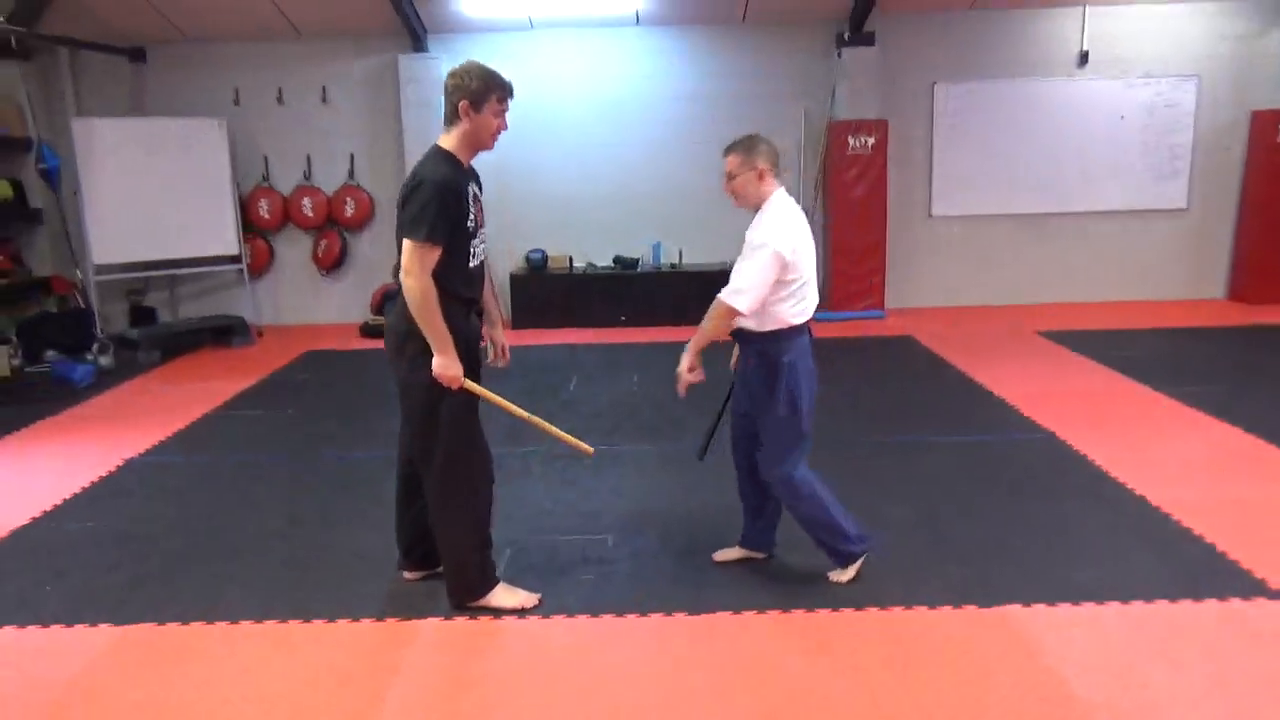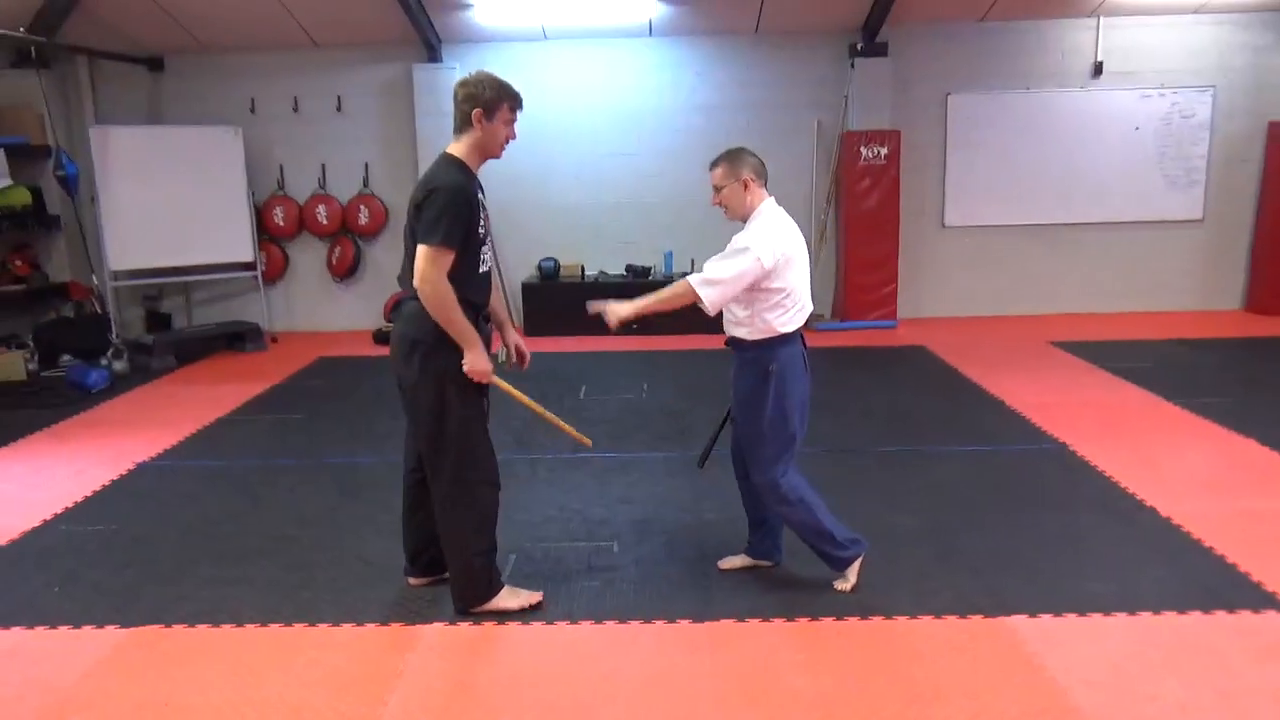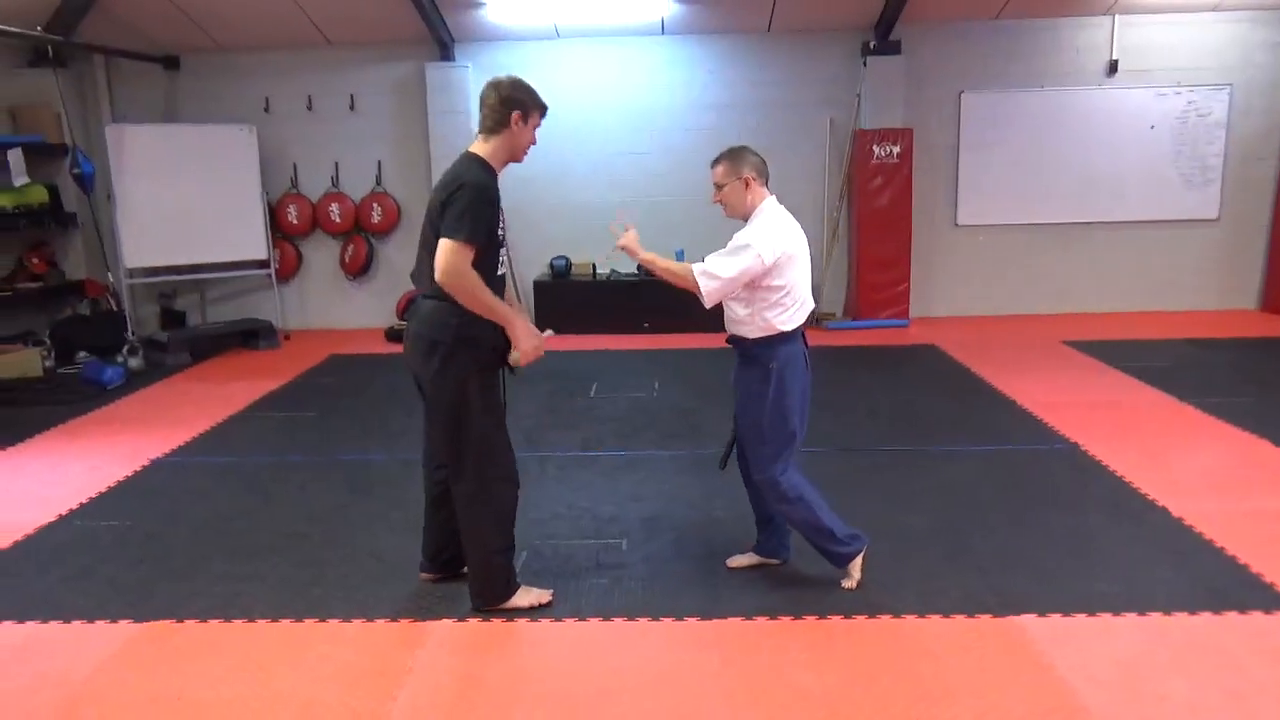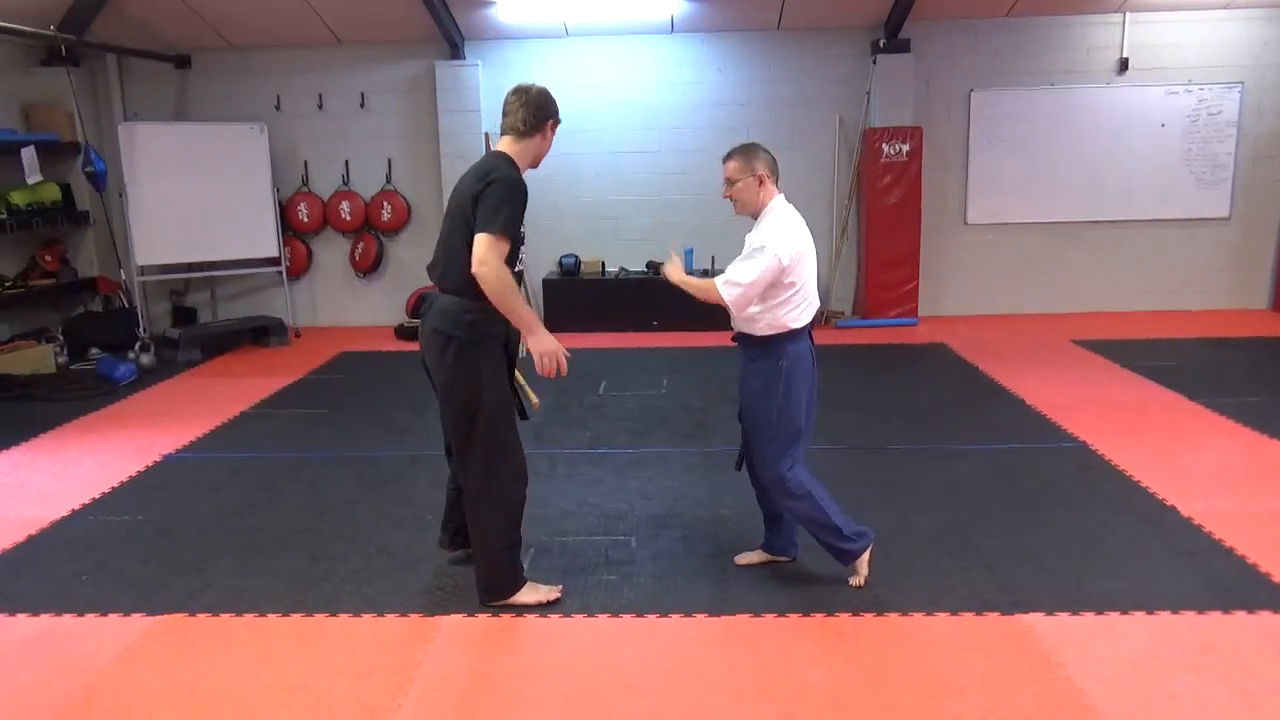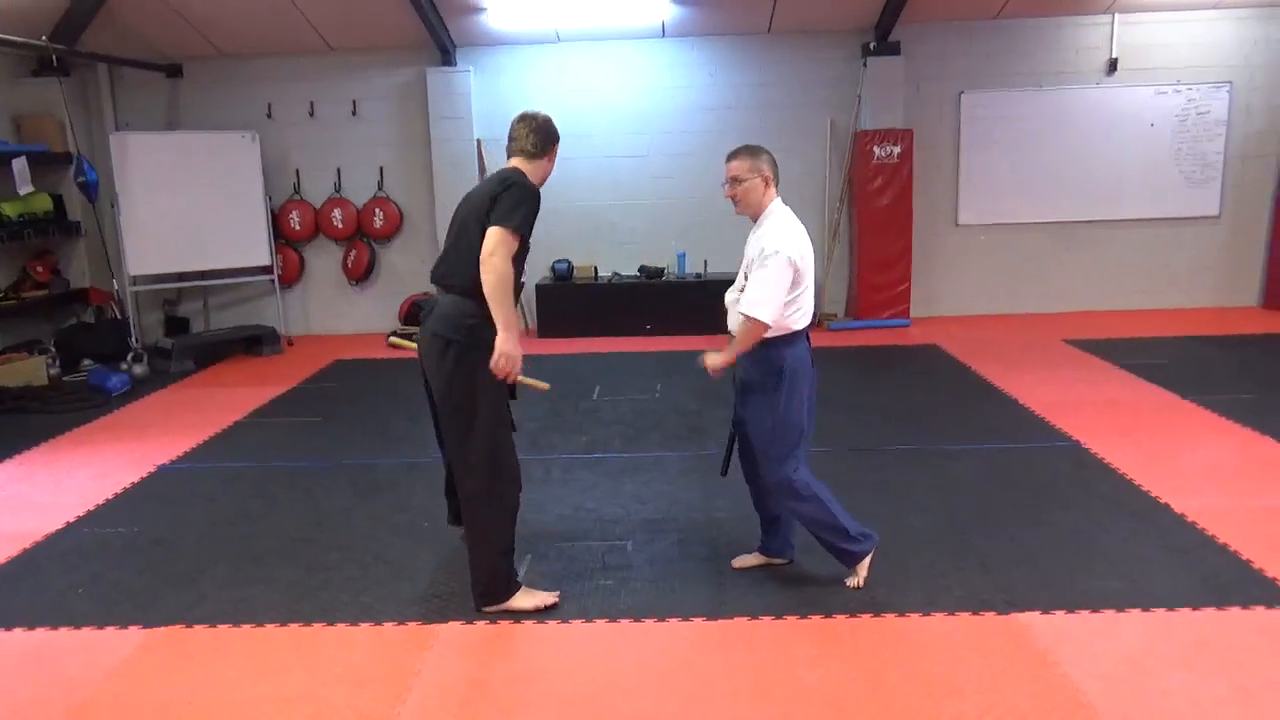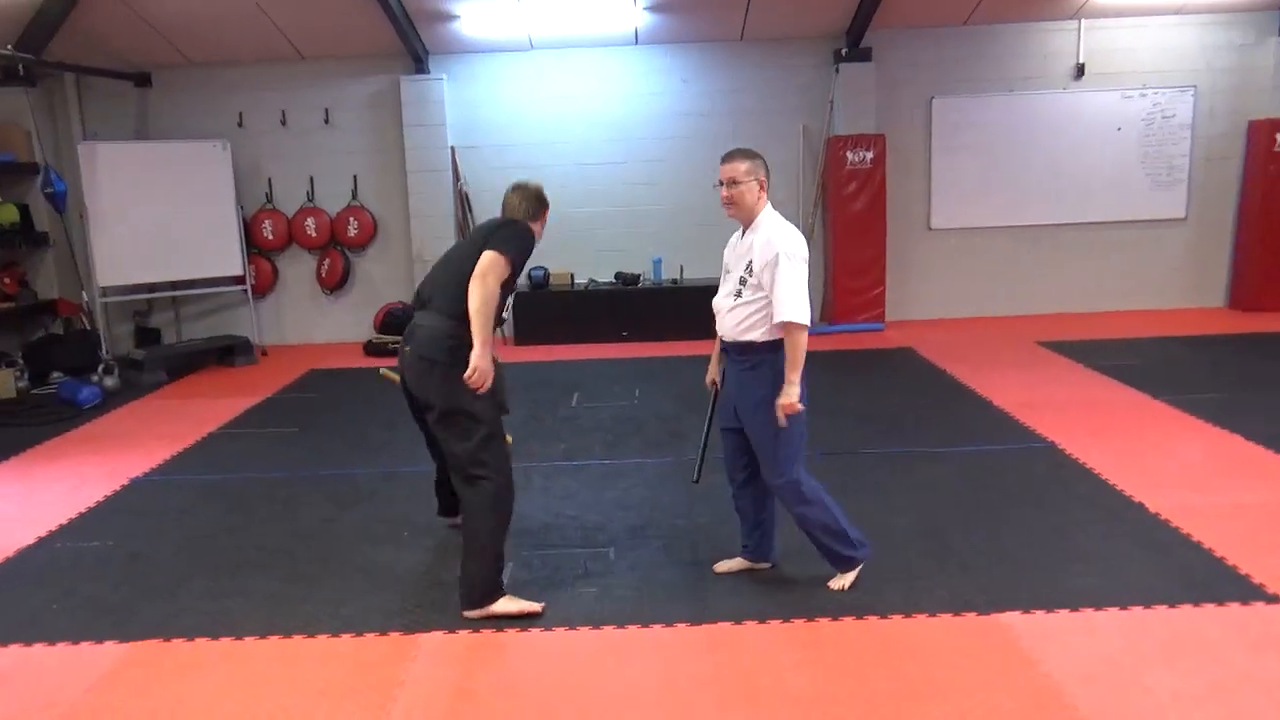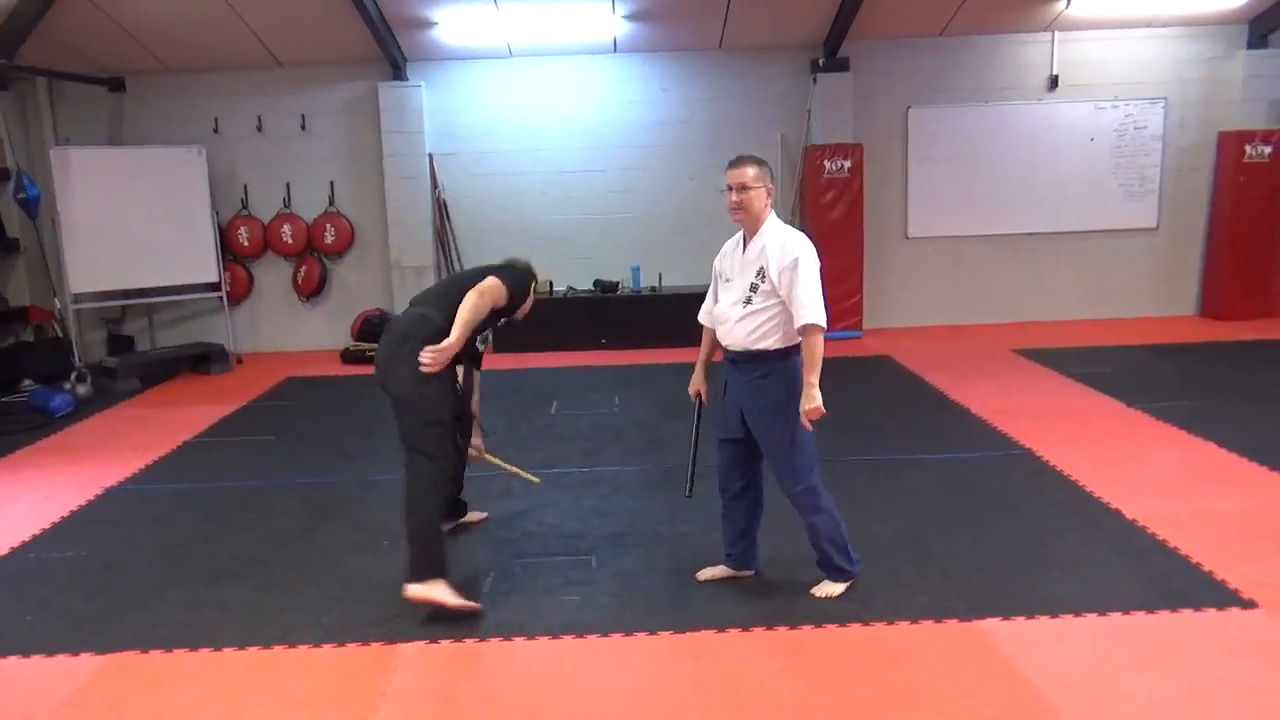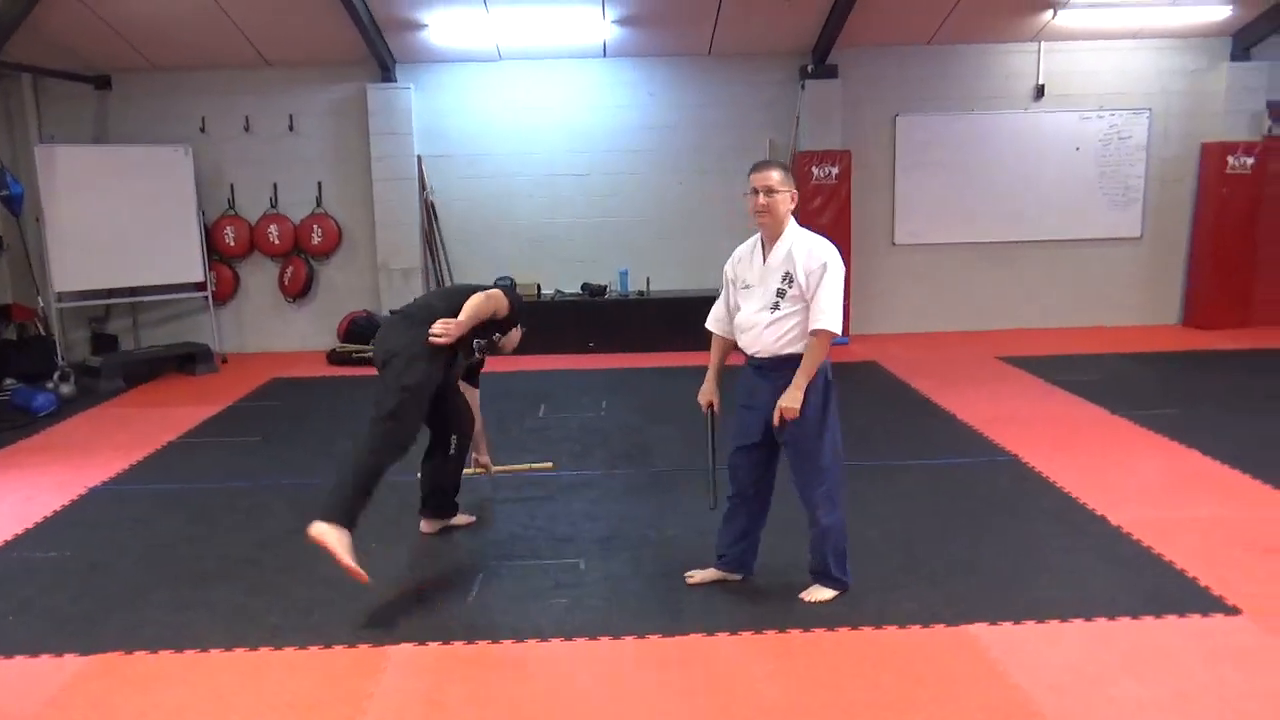
dt=0.2s
person 1, frame 1
left shoulder: (466, 175)
right shoulder: (435, 181)
right elbow: (415, 273)
left wrist: (492, 323)
right wrist: (443, 351)
left hip: (452, 330)
right hip: (429, 339)
left knee: (424, 449)
right knee: (460, 459)
left ankle: (420, 556)
right ankle: (474, 582)
person 1, frame 2
left shoulder: (465, 182)
right shoulder: (450, 187)
left elbow: (479, 270)
right elbow: (428, 278)
left wrist: (505, 328)
right wrist: (472, 346)
left hip: (438, 342)
right hip: (435, 345)
left knee: (431, 457)
right knee: (467, 466)
left ankle: (426, 562)
right ankle: (479, 588)
person 1, frame 3
left shoulder: (476, 178)
right shoulder: (475, 185)
right elbow: (450, 271)
left wrist: (517, 321)
right wrist: (514, 325)
left hip: (447, 338)
right hip: (453, 341)
left knee: (452, 455)
right knee: (487, 465)
left ankle: (442, 559)
right ankle: (495, 586)
person 1, frame 4
left shoulder: (487, 172)
right shoulder: (507, 181)
right elbow: (486, 264)
left wrist: (515, 328)
right wrist: (535, 332)
left hip: (457, 328)
right hip: (466, 334)
left knee: (474, 446)
right knee: (496, 460)
left ankle: (460, 534)
right ankle: (502, 582)
person 1, frame 5
left shoulder: (489, 188)
right shoulder: (522, 191)
right elbow: (494, 259)
right wrist: (508, 333)
left hip: (447, 332)
right hip: (466, 338)
left knee: (469, 446)
right knee: (490, 462)
left ankle: (469, 516)
right ankle: (497, 589)
person 1, frame 6
left shoulder: (485, 233)
right shoulder: (518, 234)
right elbow: (484, 280)
right wrist: (482, 349)
left hip: (418, 351)
right hip: (444, 354)
left knee: (458, 443)
right knee: (487, 467)
left ankle: (456, 505)
right ankle: (483, 594)
person 1, frame 7
right shoulder: (516, 280)
left elbow: (470, 359)
right elbow: (485, 291)
left wrist: (472, 429)
right wrist: (454, 343)
left hip: (399, 350)
right hip: (417, 349)
left knee: (450, 430)
right knee: (431, 453)
left ankle: (447, 512)
right ankle: (426, 578)
person 1, frame 8
left shoulder: (473, 345)
right shoulder: (511, 306)
right elbow: (488, 299)
right wrist: (463, 325)
right hip: (411, 342)
left knee: (459, 424)
right knee: (393, 428)
left ankle: (437, 511)
right ankle: (334, 524)
person 2, frame 1
left shoulder: (776, 229)
right shoulder: (774, 217)
left elbow: (734, 301)
left wrist: (692, 350)
right wrist: (744, 344)
left hip: (779, 356)
right hip: (764, 349)
left knee: (781, 465)
right knee: (748, 452)
left ankle: (849, 546)
right ankle: (756, 540)
person 2, frame 2
left shoulder: (762, 238)
right shoulder: (770, 225)
left elbow: (700, 289)
left wrist: (632, 306)
right wrist: (742, 350)
left hip: (772, 363)
right hip: (765, 356)
left knee: (772, 470)
right knee: (748, 460)
left ankle: (844, 551)
right ankle: (764, 548)
person 2, frame 3
left shoulder: (763, 237)
right shoulder: (773, 223)
left elbow: (699, 280)
left wrist: (639, 253)
left hip: (771, 361)
right hip: (766, 355)
left knee: (773, 469)
right knee: (754, 460)
left ankle: (846, 547)
right ankle: (772, 546)
person 2, frame 4
left shoulder: (775, 235)
right shoulder: (777, 223)
left elbow: (725, 292)
left wrist: (677, 276)
left hip: (778, 358)
right hip: (770, 353)
left knee: (780, 465)
right knee: (761, 458)
left ankle: (852, 544)
right ankle: (779, 543)
person 2, frame 5
left shoulder: (779, 238)
right shoulder: (767, 229)
left elbow: (760, 316)
left wrist: (725, 357)
right wrist: (736, 359)
left hip: (776, 362)
right hip: (760, 361)
left knee: (783, 469)
right knee: (757, 460)
left ankle: (856, 546)
right ankle: (775, 546)
person 2, frame 6
left shoulder: (780, 240)
right shoulder: (739, 240)
left elbow: (793, 319)
left wrist: (791, 385)
right wrist: (717, 361)
left hip: (769, 368)
right hip: (741, 363)
left knee: (784, 474)
right knee: (741, 467)
left ankle: (850, 553)
right ankle: (757, 551)
person 2, frame 7
left shoulder: (791, 246)
right shoulder: (729, 251)
left elbow: (811, 323)
right elbow: (714, 316)
left wrist: (811, 387)
right wrist: (700, 370)
left hip: (775, 374)
right hip: (737, 374)
left knee: (799, 478)
right knee: (734, 475)
left ankle: (841, 568)
right ankle: (739, 559)
person 2, frame 8
left shoulder: (816, 251)
right shoulder: (741, 257)
left elbow: (824, 329)
right elbow: (724, 324)
left wrist: (798, 389)
right wrist: (711, 380)
left hip: (801, 378)
right hip: (756, 378)
left knee: (819, 482)
right knee: (746, 476)
left ankle: (831, 575)
right ankle: (732, 562)
